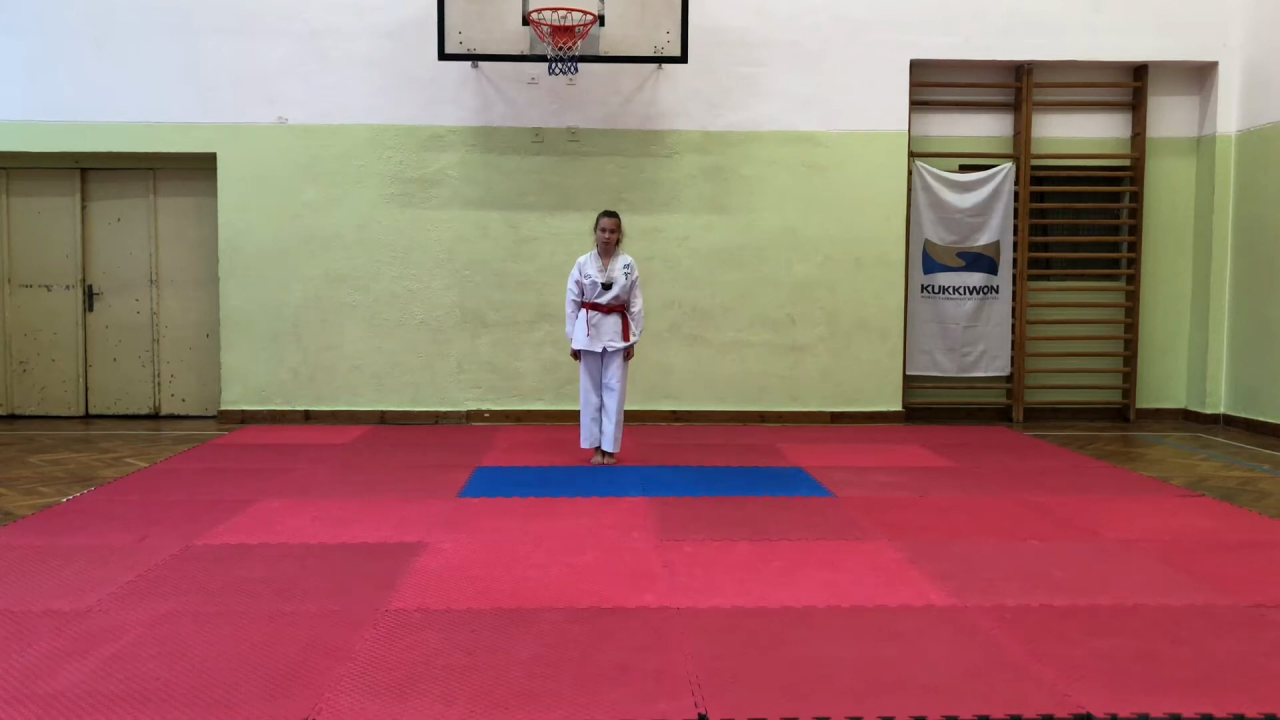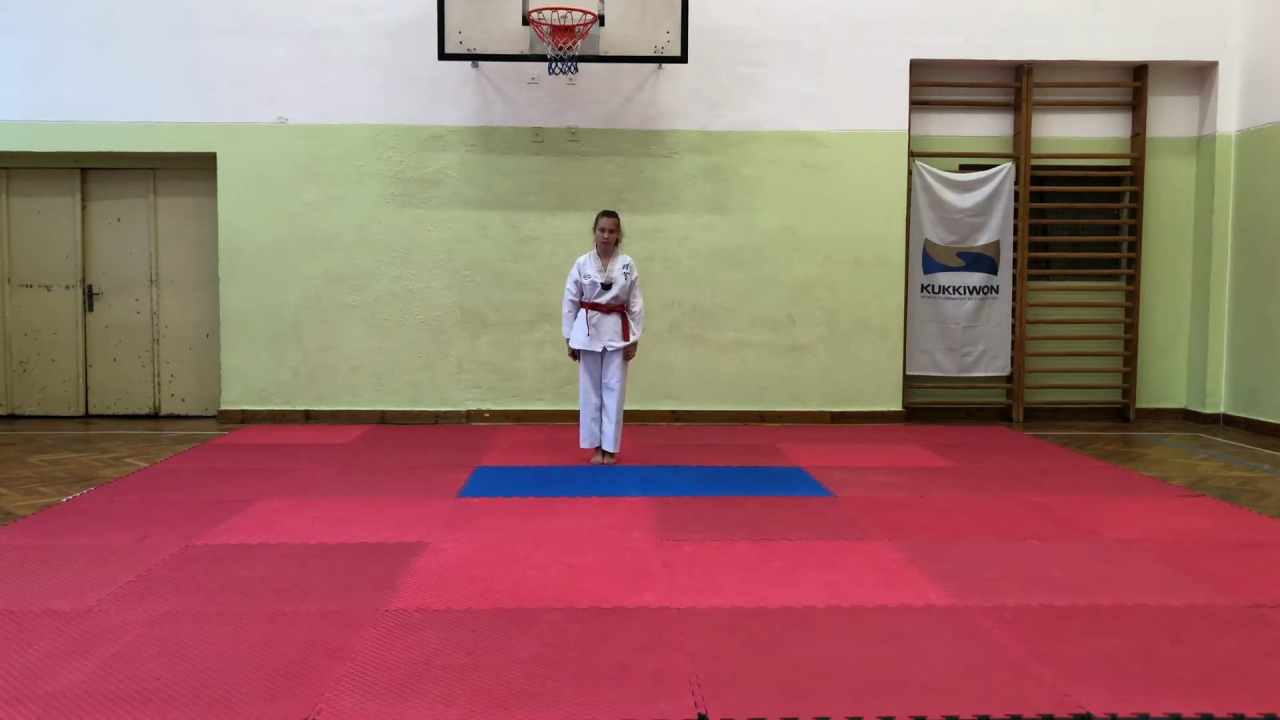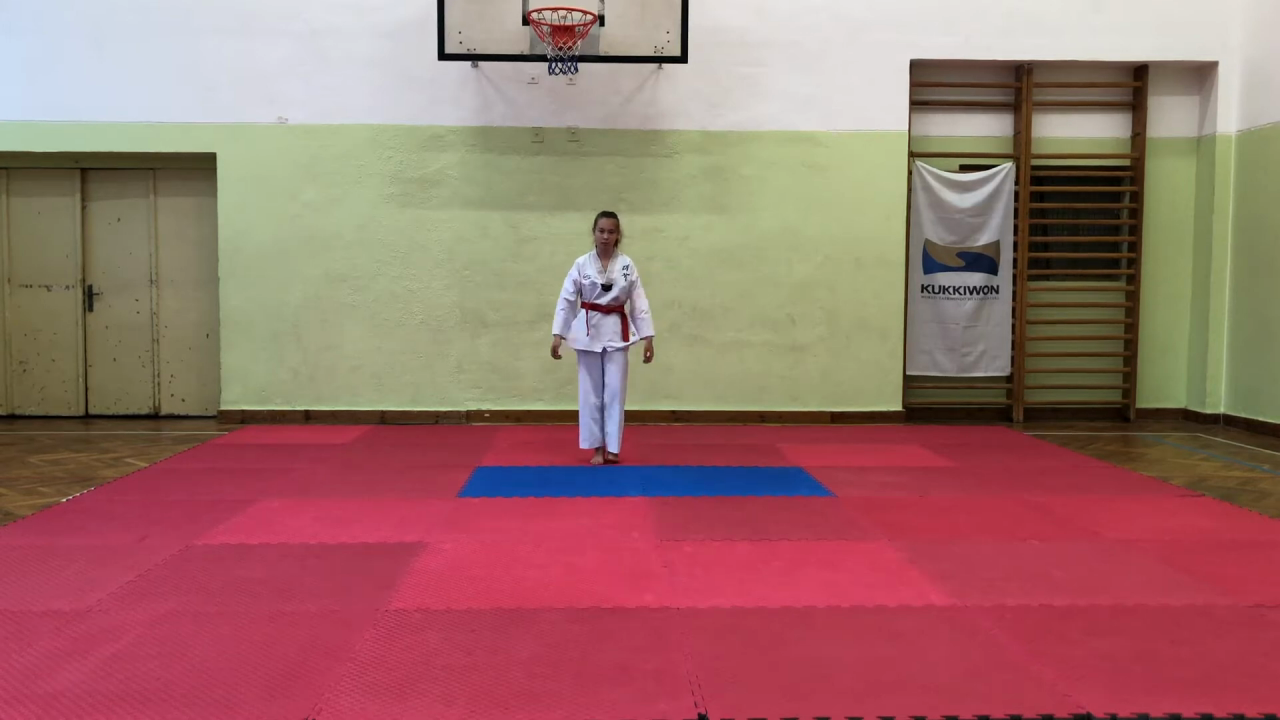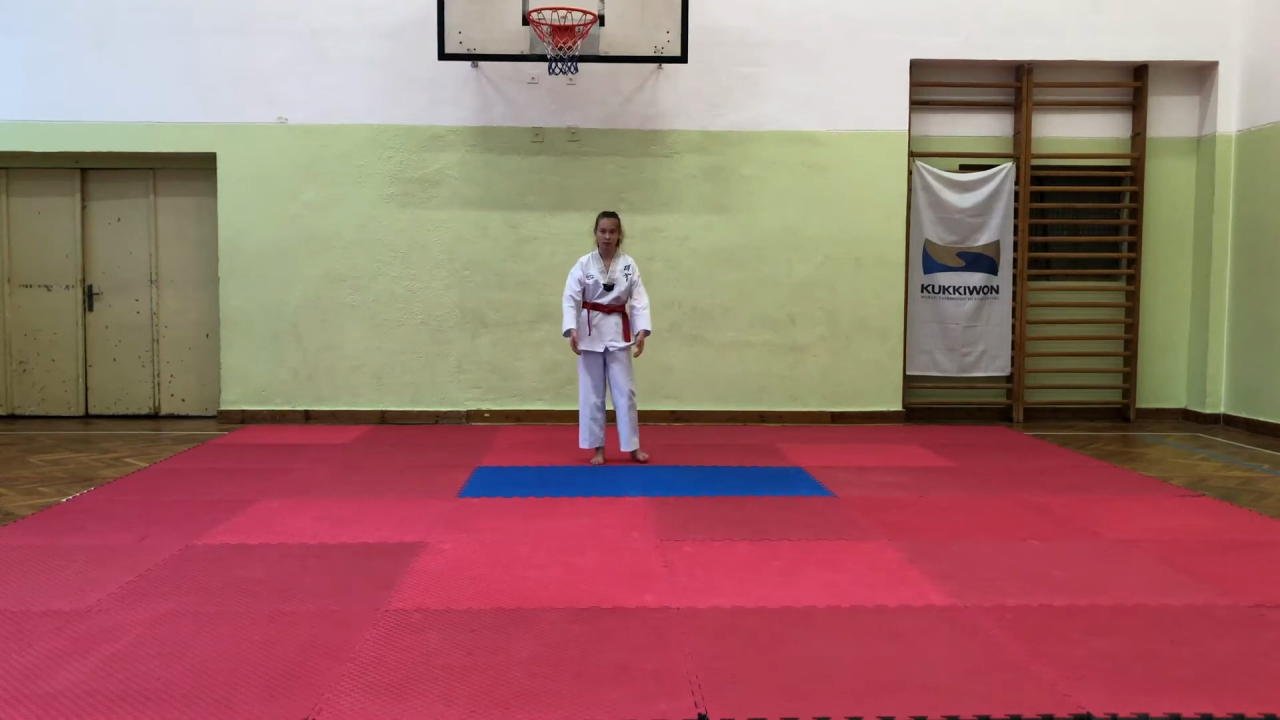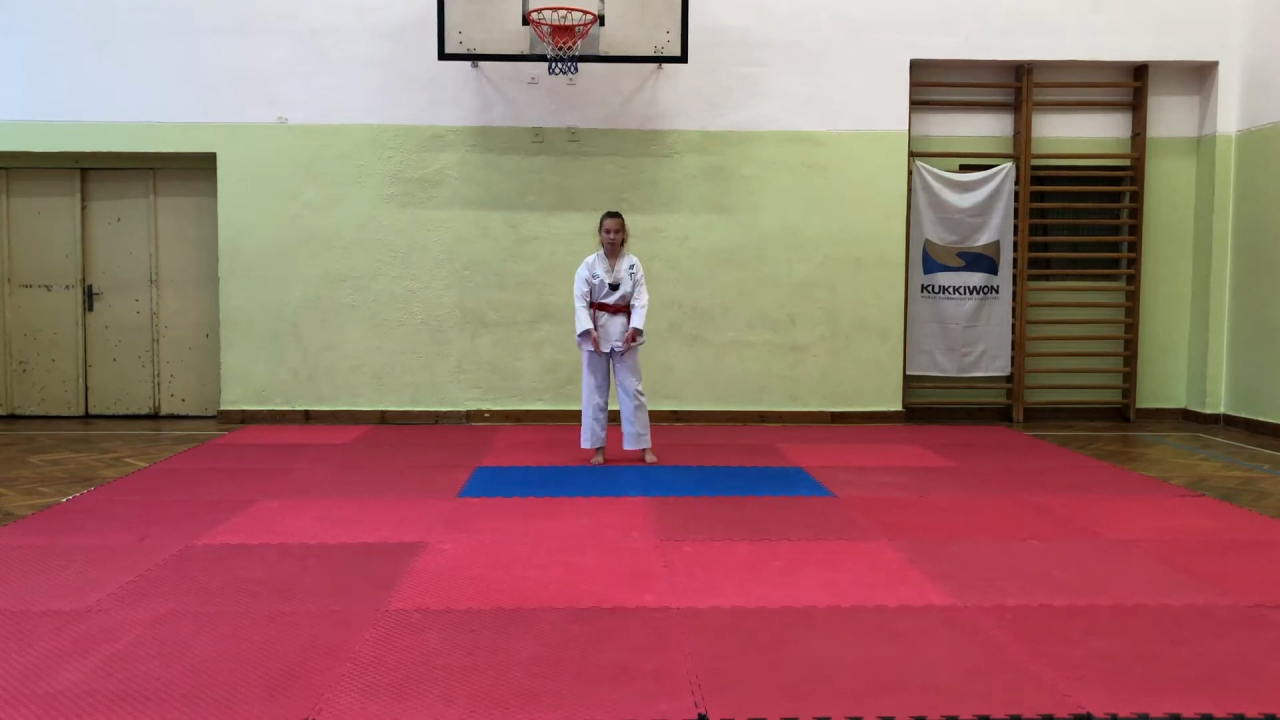
dt=0.2s
person 1, frame 1
left shoulder: (628, 264)
right shoulder: (583, 263)
left elbow: (635, 304)
right elbow: (572, 302)
left wrist: (632, 340)
right wrist: (573, 339)
left hip: (617, 331)
right hip: (589, 330)
left knee: (614, 390)
right knee: (591, 390)
left ankle: (610, 448)
right ankle: (596, 446)
person 1, frame 2
left shoulder: (627, 265)
right shoulder: (582, 263)
left elbow: (635, 303)
right elbow: (570, 302)
left wrist: (635, 339)
right wrist: (569, 338)
left hip: (616, 331)
right hip: (588, 331)
left knee: (614, 390)
right knee: (591, 390)
left ankle: (610, 448)
right ankle: (597, 447)
person 1, frame 3
left shoulder: (627, 265)
right shoulder: (581, 264)
left elbow: (639, 302)
right elbow: (566, 299)
left wrist: (647, 336)
right wrist: (558, 333)
left hip: (617, 332)
right hip: (588, 332)
left knee: (615, 391)
right knee: (591, 391)
left ankle: (613, 448)
right ankle: (597, 447)
person 1, frame 4
left shoulder: (628, 264)
right shoulder: (584, 264)
left elbow: (640, 299)
right elbow: (570, 299)
left wrist: (642, 331)
right wrist: (571, 330)
left hip: (619, 331)
right hip: (589, 331)
left knee: (624, 389)
right knee: (592, 391)
left ankle: (632, 447)
right ankle: (597, 447)
person 1, frame 5
left shoulder: (633, 264)
right shoulder: (589, 264)
left elbow: (640, 300)
right elbow: (580, 300)
left wrist: (633, 329)
right wrist: (589, 331)
left hip: (625, 331)
right hip: (596, 331)
left knee: (632, 389)
right knee: (595, 391)
left ankle: (644, 446)
right ankle: (598, 447)
